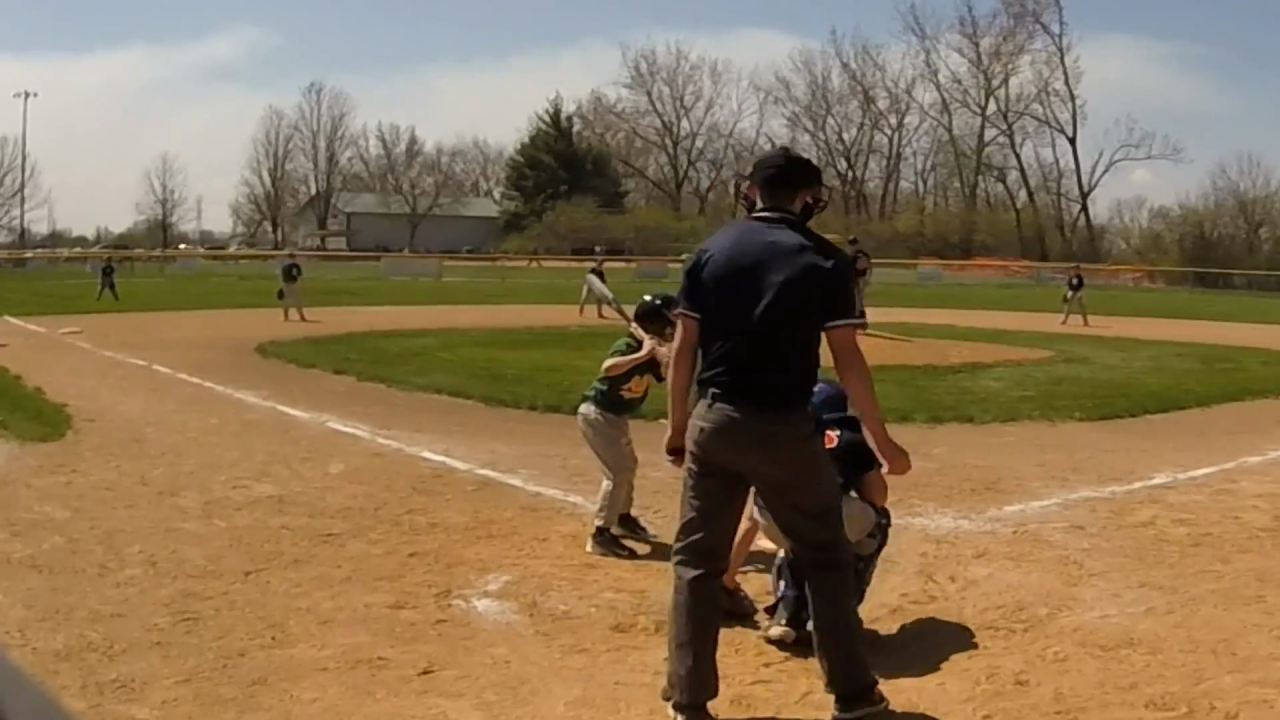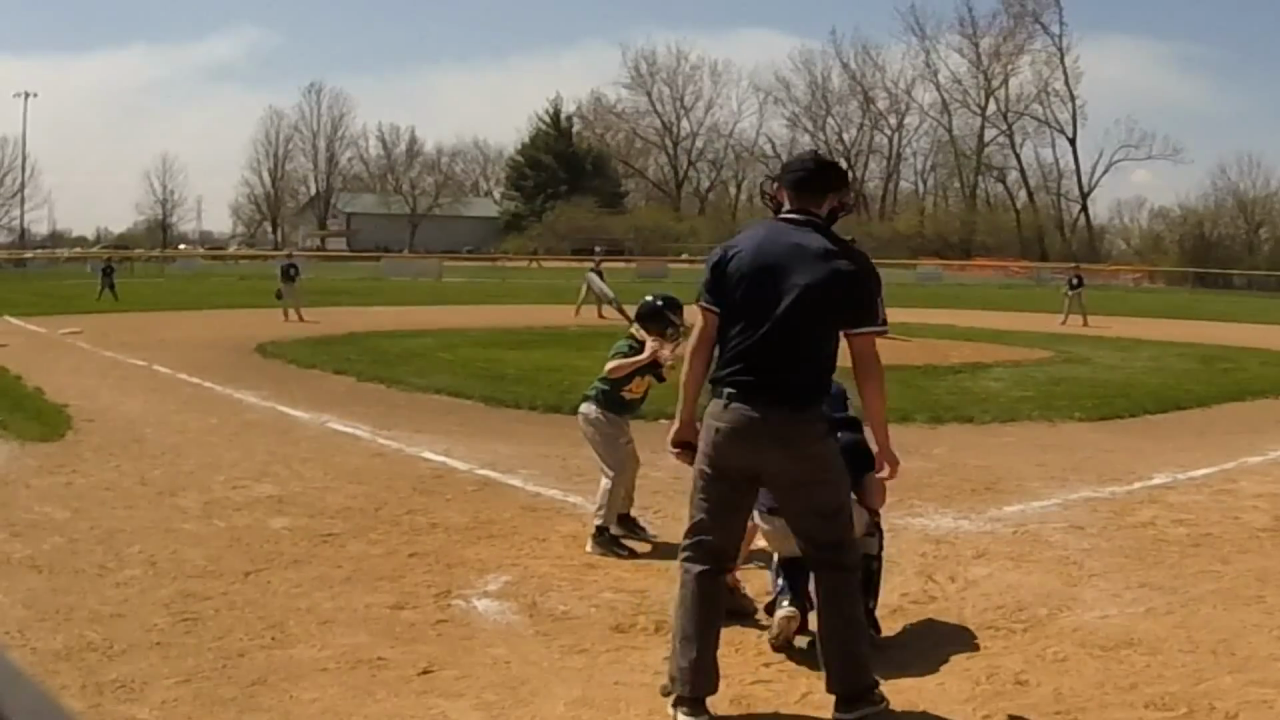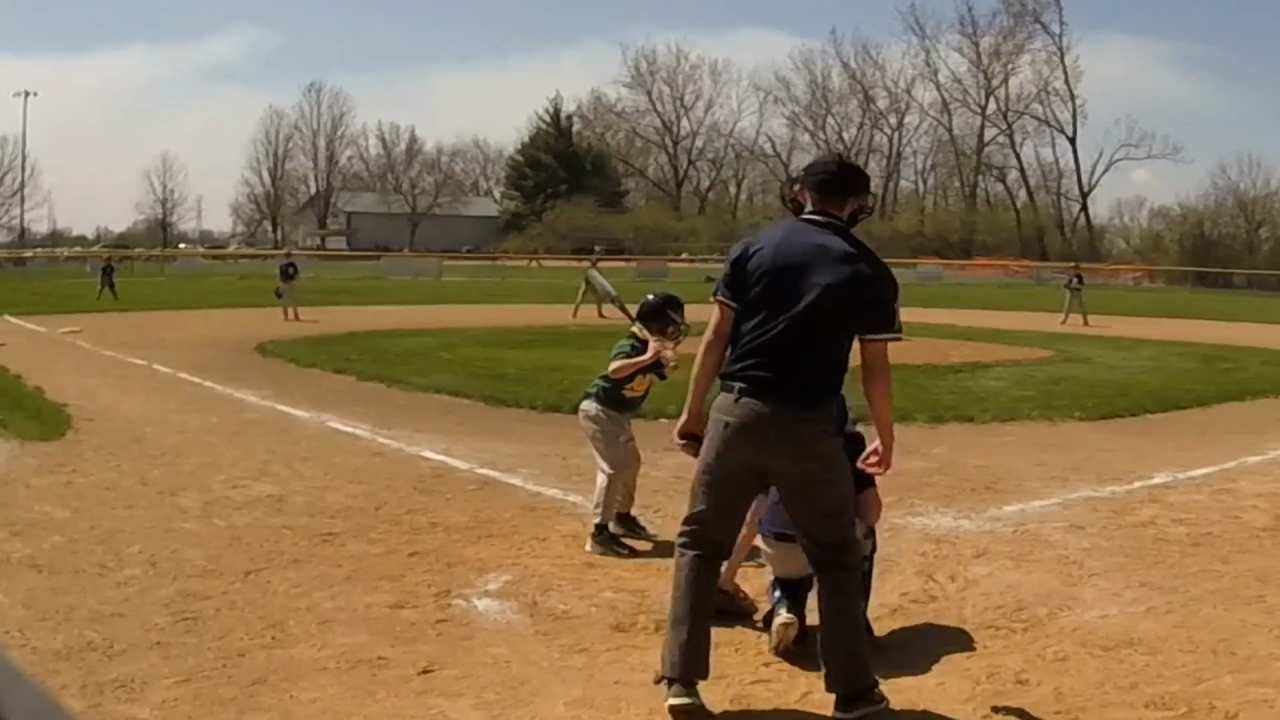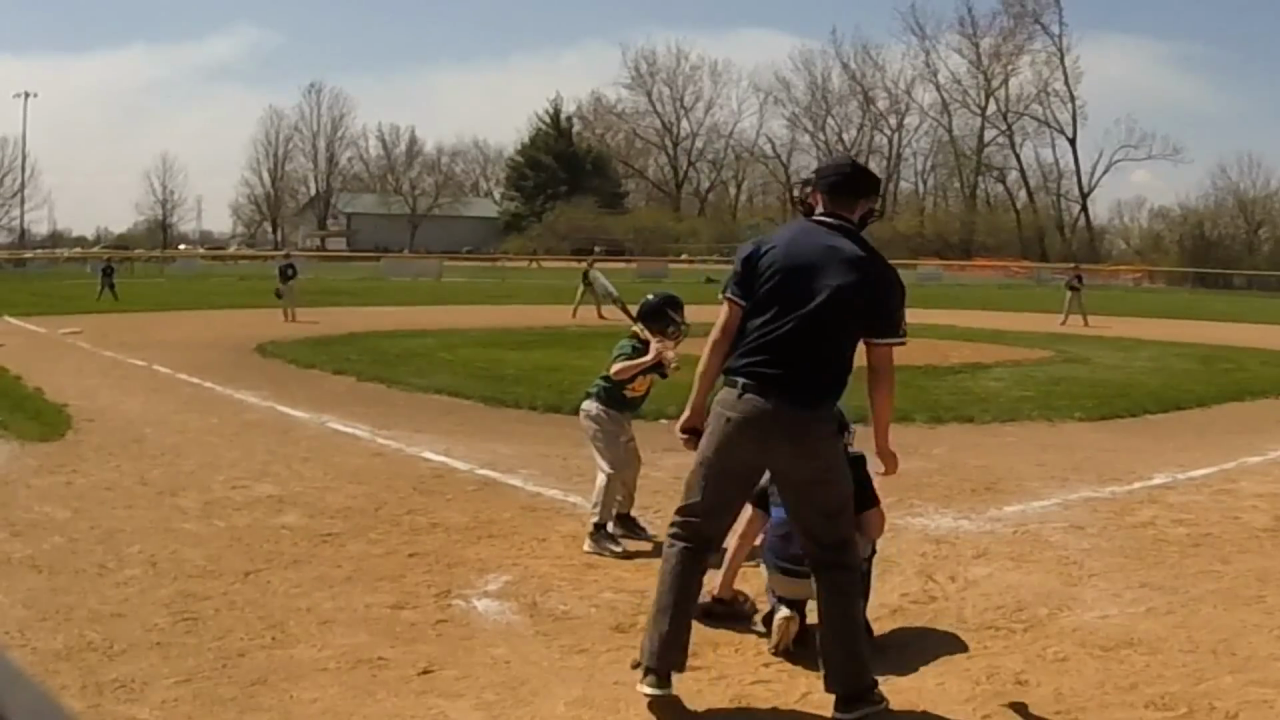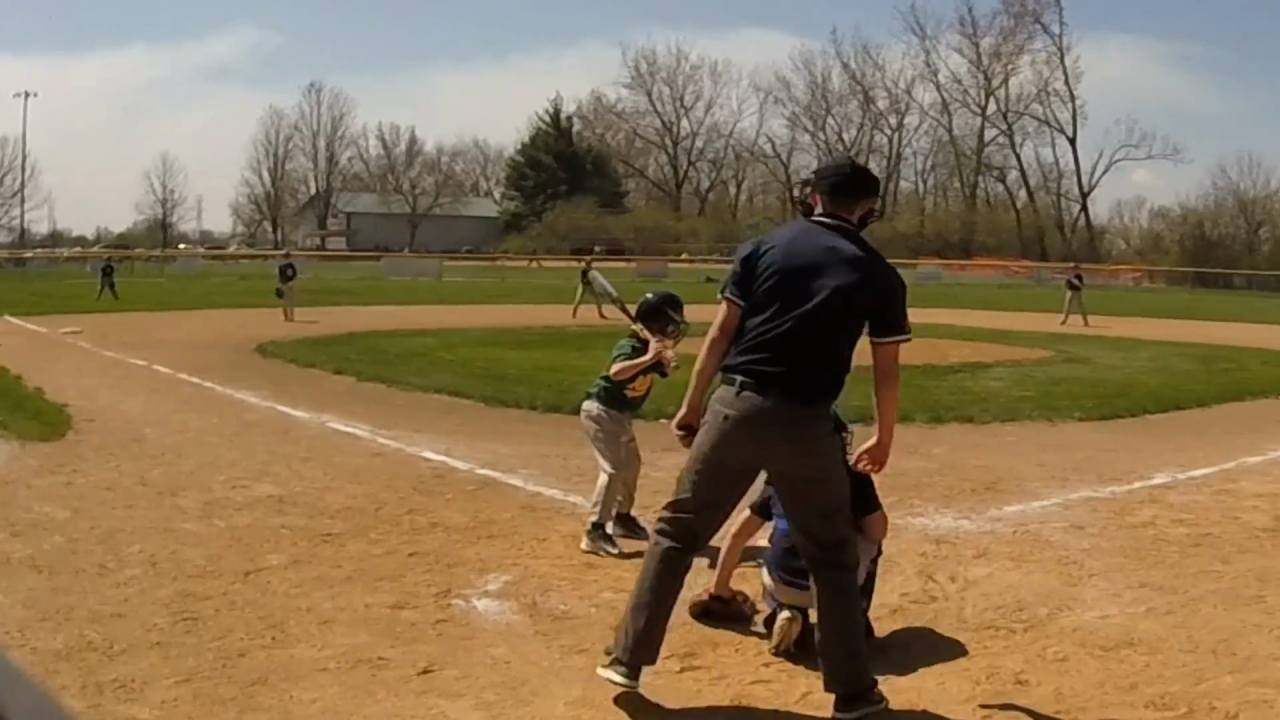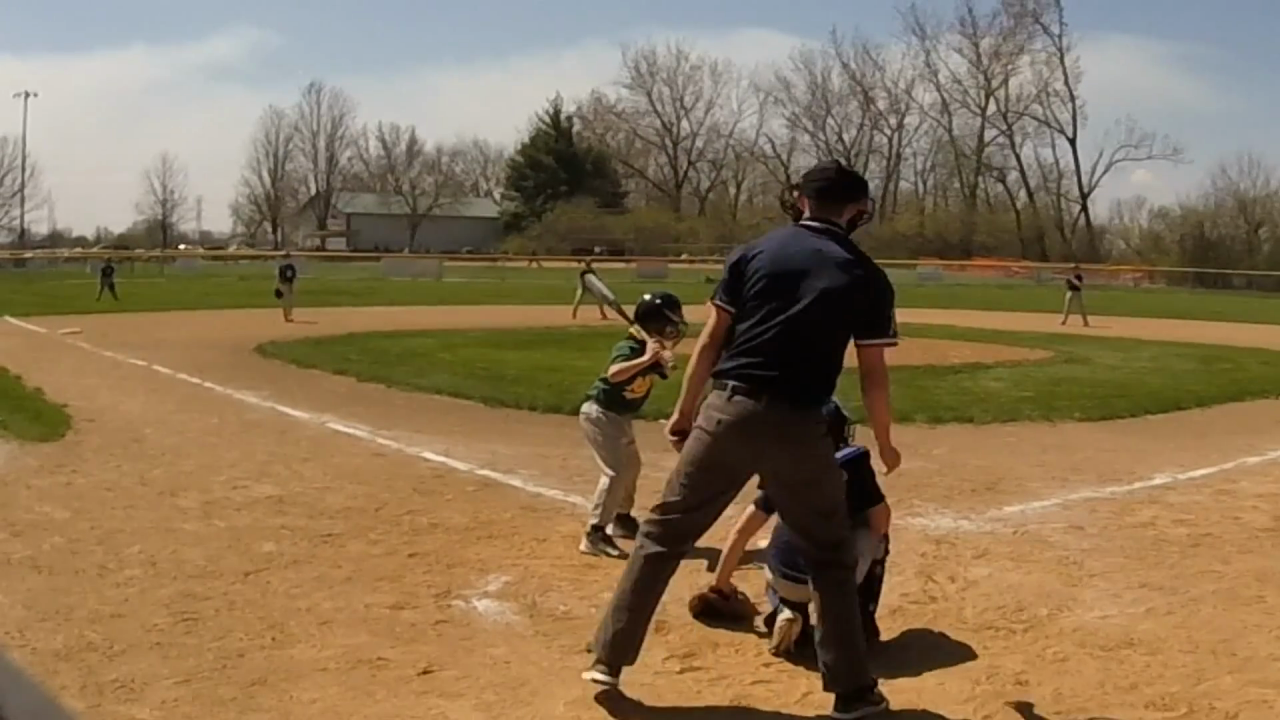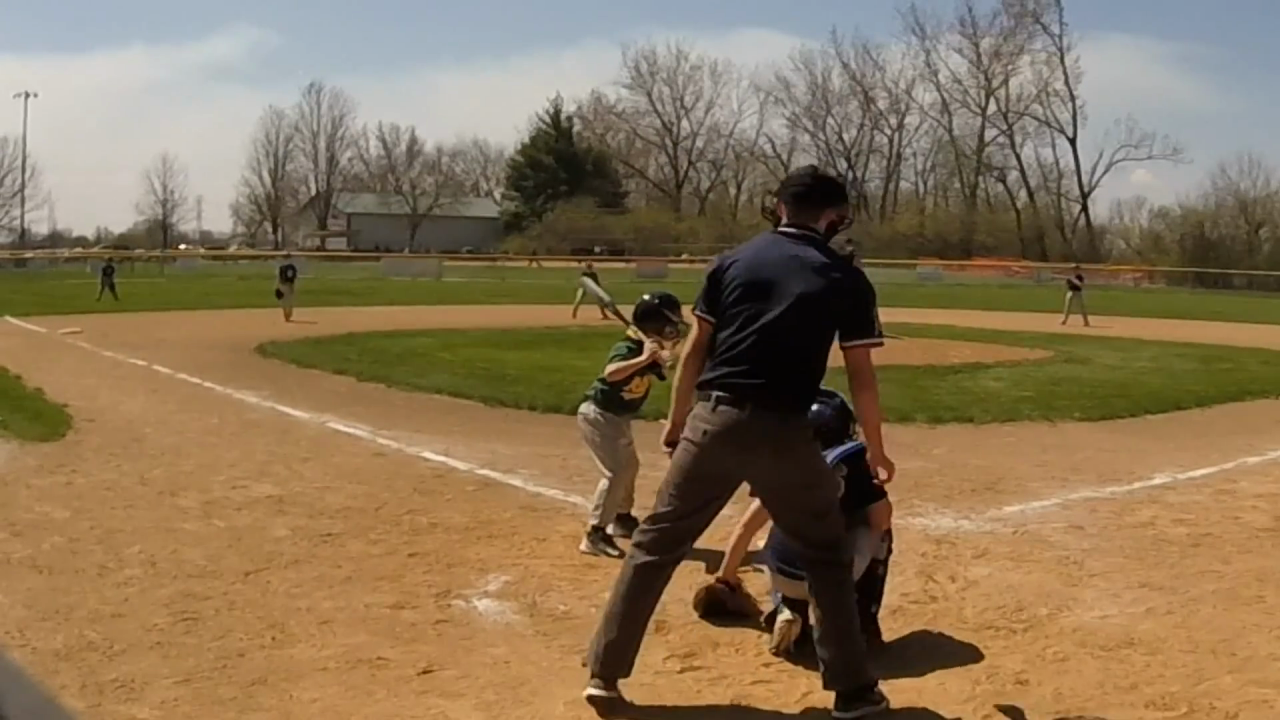
dt=0.1s
person 1, frame 1
left shoulder: (710, 250)
right shoulder: (826, 261)
left elbow: (684, 349)
right elbow: (847, 360)
left wrist: (678, 426)
right wrist: (881, 438)
left hip: (714, 421)
right hip: (786, 428)
left knee: (697, 561)
right knee: (826, 558)
person 1, frame 2
left shoulder: (735, 249)
right shoulder: (852, 266)
left elbow: (701, 343)
right elbow: (866, 365)
left wrist: (684, 418)
right wrist: (882, 442)
left hip: (728, 417)
right hip: (800, 427)
left knee: (704, 556)
right knee: (833, 557)
person 1, frame 3
left shoulder: (754, 247)
right shoulder: (869, 271)
left elbow: (716, 337)
right elbow: (875, 370)
left wrist: (692, 411)
right wrist: (885, 441)
left hip: (737, 413)
right hip: (808, 426)
left knee: (700, 543)
right knee: (836, 558)
person 1, frame 4
left shoulder: (765, 247)
right shoulder: (877, 273)
left elbow: (723, 335)
right elbow: (882, 372)
left wrist: (695, 406)
right wrist: (882, 441)
left hip: (738, 408)
right hip: (808, 424)
left knee: (689, 534)
right knee: (835, 557)
left ankle: (658, 666)
person 1, frame 5
left shoulder: (763, 248)
right shoulder: (878, 274)
left elbow: (721, 334)
right elbow: (887, 373)
left wrist: (692, 405)
right wrist: (882, 443)
left hip: (735, 407)
right hip: (805, 423)
left knee: (677, 531)
right knee: (834, 556)
left ankle: (628, 657)
person 1, frame 6
left shoulder: (753, 253)
right shoulder: (866, 278)
left elbow: (710, 341)
right elbow: (873, 376)
left wrist: (684, 409)
right wrist: (883, 444)
left hip: (726, 412)
right hip: (797, 426)
left knee: (664, 535)
right knee: (831, 556)
left ankle: (608, 659)
person 1, frame 7
left shoulder: (733, 260)
right shoulder: (846, 280)
left elbow: (695, 351)
right elbow: (861, 378)
left wrist: (676, 420)
right wrist: (876, 450)
left hip: (714, 419)
right hip: (782, 431)
left knee: (657, 543)
right knee: (827, 555)
left ankle: (605, 671)
person 2, frame 1
left shoulder: (653, 355)
right shoulder: (627, 347)
left elbow: (663, 378)
right elbow: (608, 368)
left wrist: (661, 360)
right wrist: (643, 355)
left hip: (616, 415)
right hip: (597, 413)
left knee: (628, 466)
right knee: (618, 472)
left ankle: (622, 518)
right ankle: (601, 535)
person 2, frame 2
left shoulder: (653, 352)
right shoulder: (627, 347)
right elbow: (611, 370)
left wrist: (663, 361)
right wrist: (645, 357)
left hip: (617, 416)
right hip: (597, 414)
left knee: (630, 465)
right knee: (614, 471)
left ankle: (622, 518)
right ankle: (600, 535)
person 2, frame 3
left shoulder: (654, 350)
right shoulder: (630, 346)
right elbow: (614, 370)
left wrist: (665, 360)
right wrist: (648, 357)
left hip: (618, 413)
right hip: (599, 411)
left knee: (631, 463)
right knee: (612, 468)
left ankle: (622, 517)
right ankle: (600, 533)
person 2, frame 4
left shoulder: (654, 348)
right shoulder: (630, 347)
right elbow: (616, 371)
left wrist: (666, 359)
right wrist: (649, 358)
left hip: (618, 414)
right hip: (599, 411)
left knee: (631, 463)
right knee: (612, 468)
left ankle: (621, 517)
right ankle: (598, 532)
person 2, frame 5
left shoulder: (654, 347)
right shoulder: (630, 347)
right elbow: (615, 372)
left wrist: (664, 358)
right wrist: (648, 357)
left hip: (619, 414)
right hip: (601, 411)
left knee: (631, 464)
right knee: (613, 468)
left ankle: (621, 517)
right ankle: (595, 531)
person 2, frame 6
left shoulder: (653, 349)
right shoulder: (629, 348)
left elbow: (664, 373)
right elbow: (613, 373)
left wrist: (663, 361)
right wrist: (647, 358)
left hip: (620, 416)
right hip: (600, 414)
left knee: (631, 465)
right knee: (616, 471)
left ankle: (621, 518)
right ankle: (595, 534)
person 2, frame 7
left shoulder: (652, 349)
right shoulder: (627, 349)
right elbow: (610, 373)
left wrist: (661, 361)
right wrist: (644, 358)
left hip: (618, 416)
right hip: (598, 414)
left knee: (629, 466)
right knee: (615, 472)
left ankle: (621, 517)
right ankle: (595, 534)
person 3, frame 1
right shoulder: (851, 437)
left elbow: (753, 515)
right elbow: (877, 497)
left hip: (774, 516)
right knee: (875, 520)
left ankle: (787, 616)
person 3, frame 2
right shoulder: (851, 438)
left elbow: (756, 512)
right elbow: (875, 500)
left hip: (772, 522)
left knee: (793, 551)
right knee: (867, 523)
left ankle: (787, 603)
right ankle: (860, 615)
person 3, frame 3
right shoulder: (848, 448)
left elbow: (750, 525)
right elbow: (870, 515)
left wrist: (727, 580)
left hip: (778, 549)
right knee: (862, 528)
left ankle: (785, 611)
person 3, frame 4
right shoulder: (850, 467)
left elbow: (744, 535)
right elbow: (874, 529)
left wrist: (722, 591)
left hip: (782, 578)
right knee: (862, 531)
left ankle: (784, 611)
person 3, frame 5
right shoulder: (851, 475)
left elbow: (736, 536)
right elbow: (877, 532)
left wrist: (719, 589)
left hip: (784, 586)
right knee: (869, 536)
left ankle: (787, 613)
person 3, frame 6
right shoulder: (855, 464)
left elbow: (741, 531)
right elbow: (880, 524)
left wrist: (721, 583)
left hip: (784, 581)
right knee: (872, 530)
left ankle: (787, 612)
right ankle: (861, 621)
person 3, frame 7
right shoulder: (855, 459)
left elbow: (747, 525)
right elbow: (880, 521)
left wrist: (726, 574)
left hip: (781, 578)
right knee: (876, 530)
left ankle: (789, 613)
right ankle: (863, 622)
